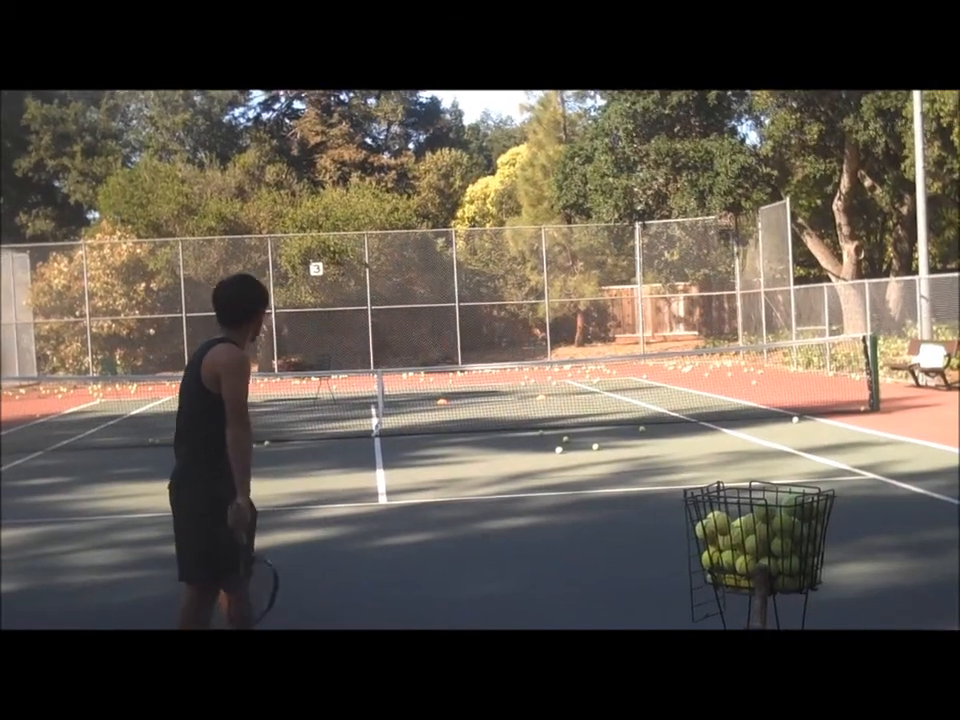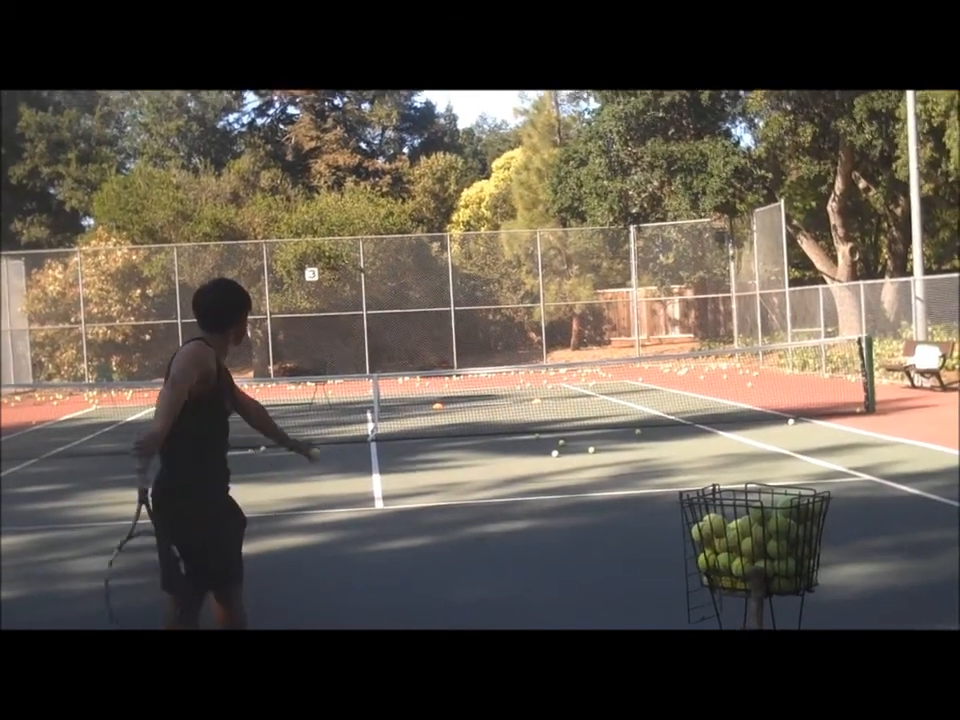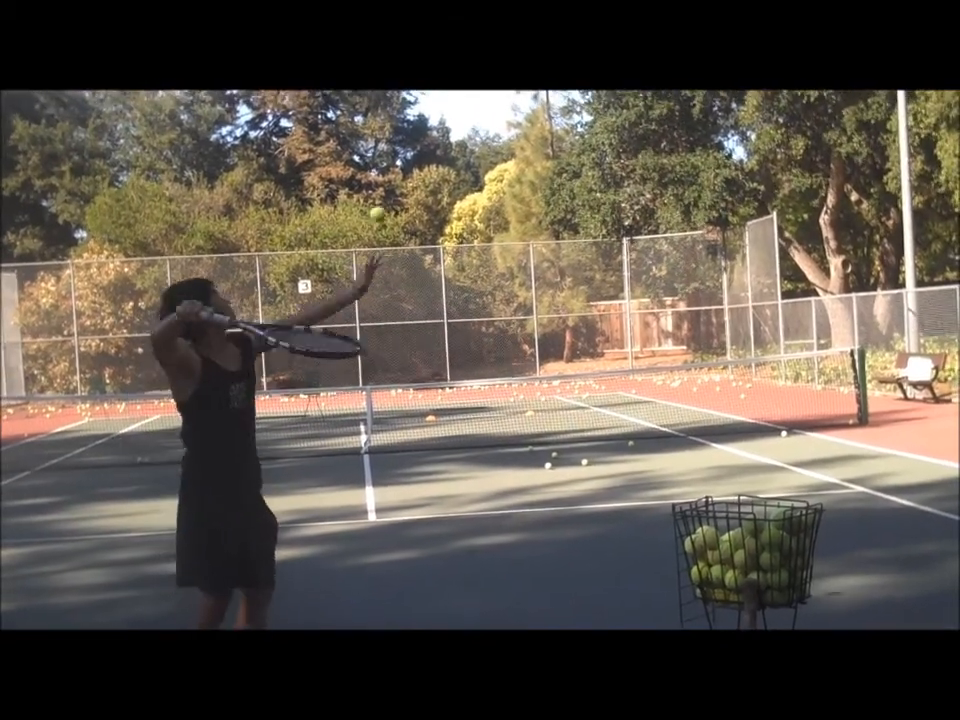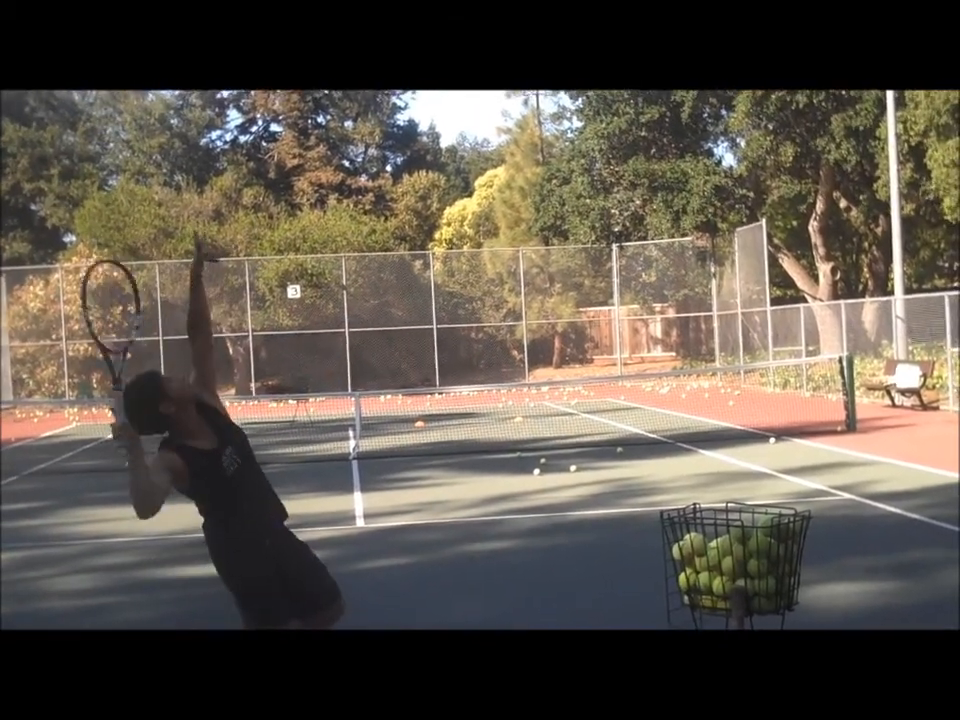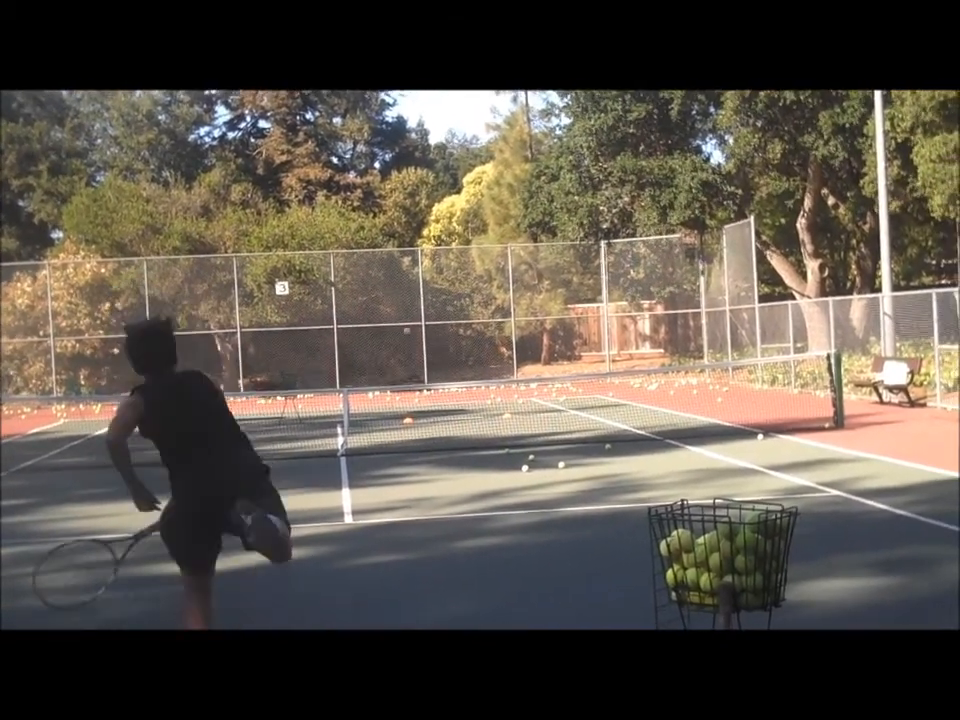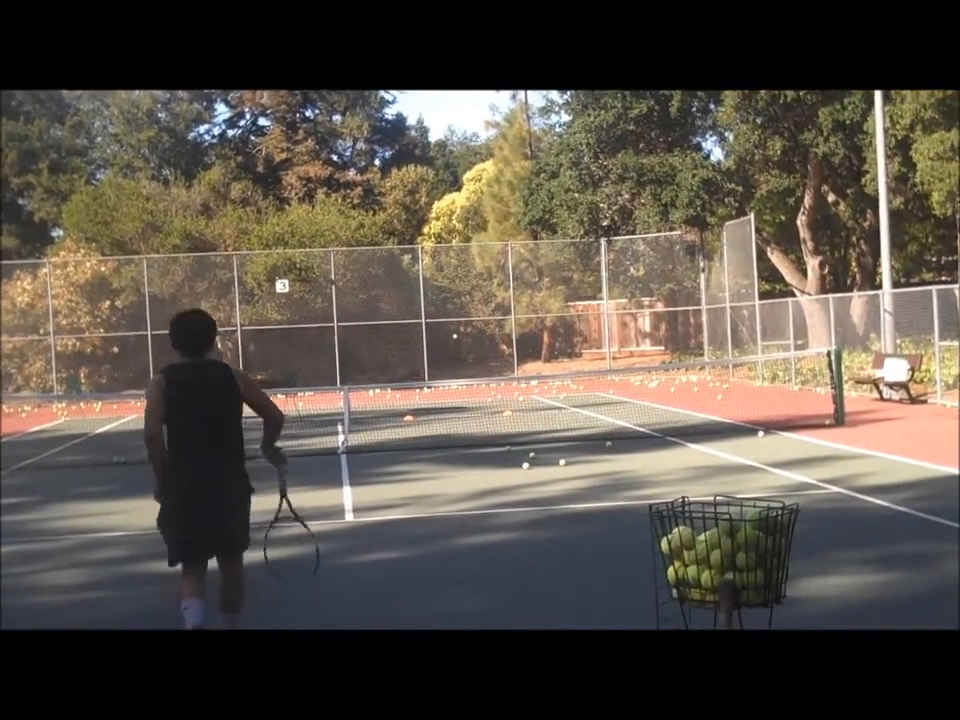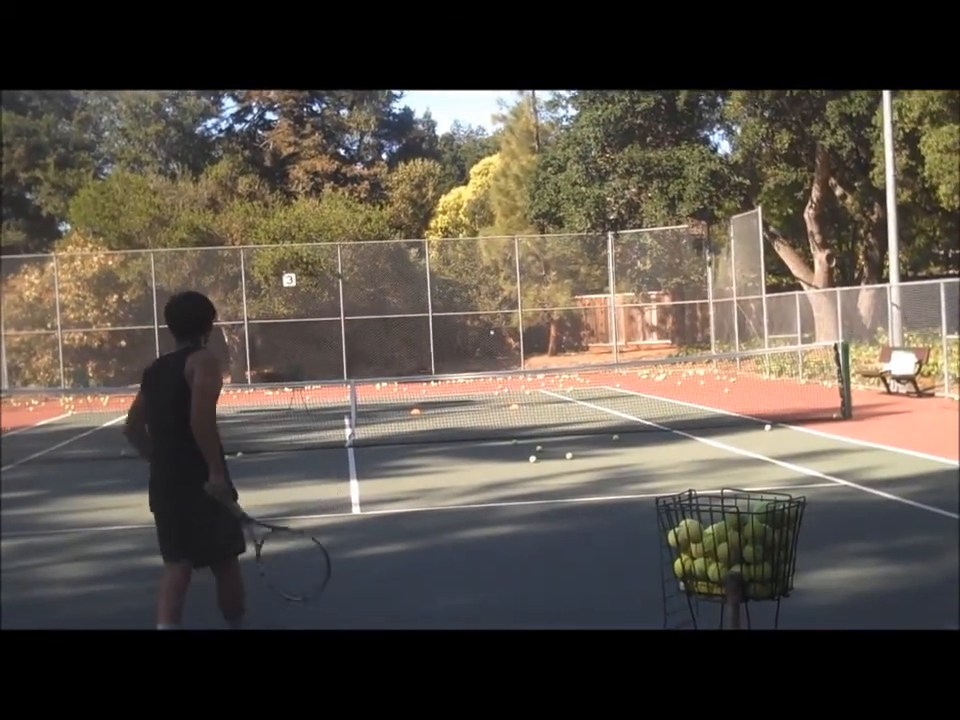
dt=0.7s
person 1, frame 1
left shoulder: (211, 353)
right shoulder: (232, 358)
right elbow: (237, 428)
left wrist: (238, 493)
right wrist: (242, 495)
left hip: (209, 485)
right hip: (205, 489)
left knee: (235, 575)
right knee: (205, 585)
person 1, frame 2
left shoulder: (216, 366)
right shoulder: (197, 354)
left elbow: (249, 407)
right elbow: (174, 390)
left wrist: (289, 443)
right wrist: (157, 431)
left hip: (207, 493)
right hip: (185, 496)
left knee: (228, 585)
right knee: (189, 595)
person 1, frame 3
left shoulder: (242, 348)
right shoulder: (190, 360)
left elbow: (299, 320)
right elbow: (159, 339)
left wrist: (354, 292)
right wrist: (182, 315)
left hip: (245, 493)
right hip: (206, 498)
left knee: (260, 589)
right knee: (215, 602)
person 1, frame 4
left shoulder: (206, 403)
right shoulder: (172, 459)
left elbow: (199, 335)
right elbow: (145, 506)
left wrist: (197, 274)
right wrist: (133, 450)
left hip: (272, 534)
right hip: (238, 548)
left knee: (327, 608)
person 1, frame 5
left shoulder: (139, 398)
right shoulder: (204, 381)
left elbow: (114, 440)
left wrist: (140, 492)
left hip: (193, 490)
right hip: (243, 473)
left knee: (196, 583)
right knee: (278, 548)
right ankle: (257, 523)
person 1, frame 6
left shoulder: (162, 382)
right shoulder: (233, 376)
left elbow: (152, 435)
right elbow: (275, 417)
left wrist: (162, 482)
right wrist: (269, 448)
left hip: (183, 487)
right hip: (230, 484)
left knee: (192, 568)
right knee: (231, 564)
left ankle: (195, 622)
right ankle: (230, 628)
person 1, frame 7
left shoulder: (153, 371)
right shoulder: (204, 360)
left elbow: (133, 429)
right elbow: (200, 416)
right wrist: (216, 471)
left hip: (163, 481)
right hip: (199, 481)
left knee: (178, 564)
right knee: (226, 560)
right ankle: (237, 626)
